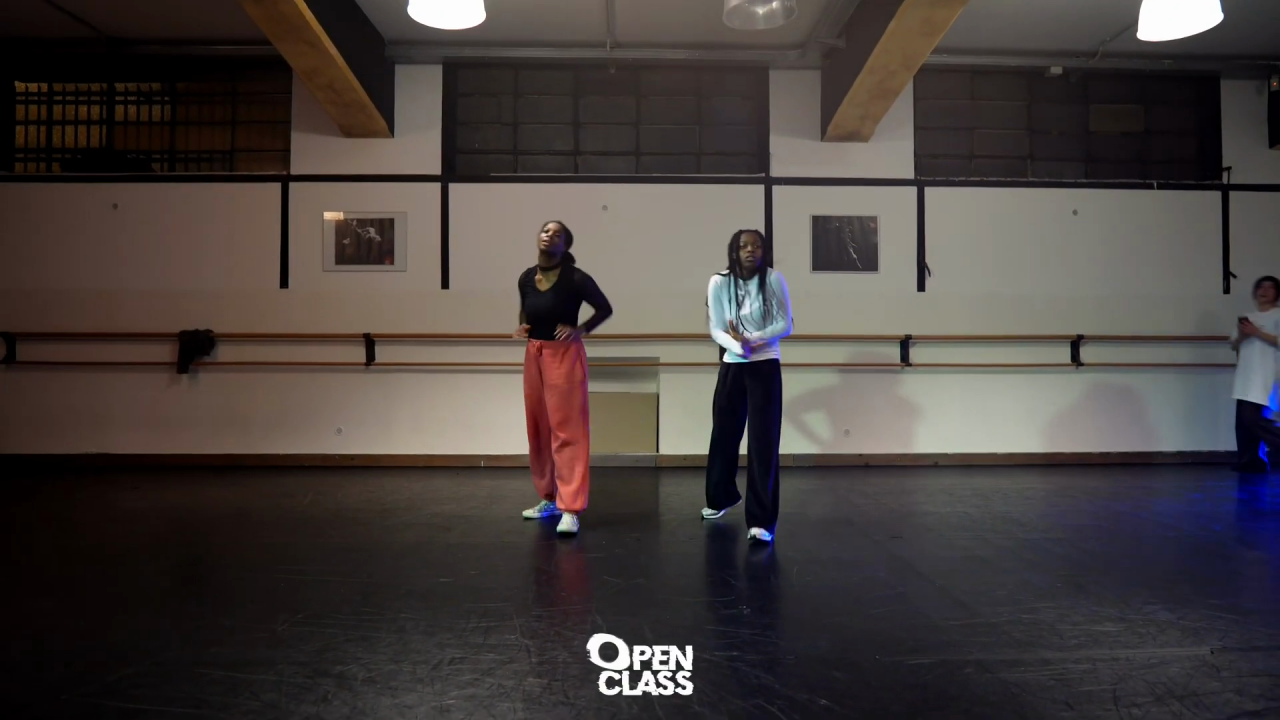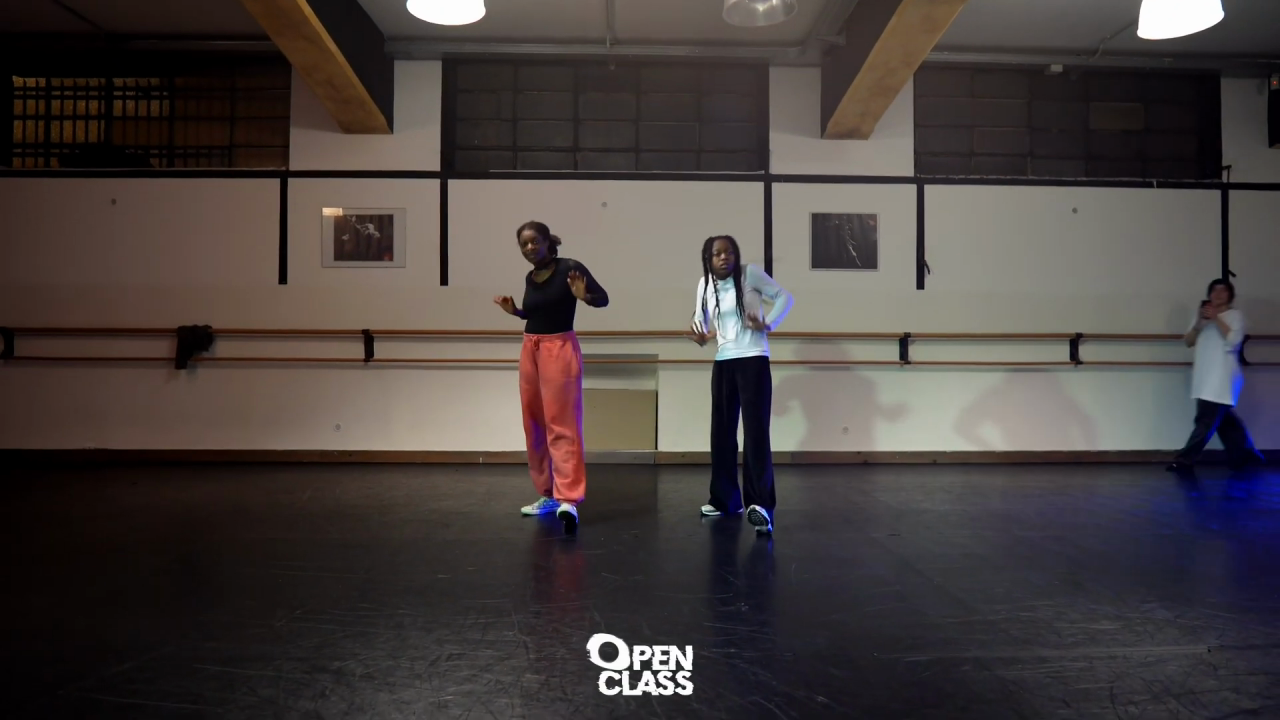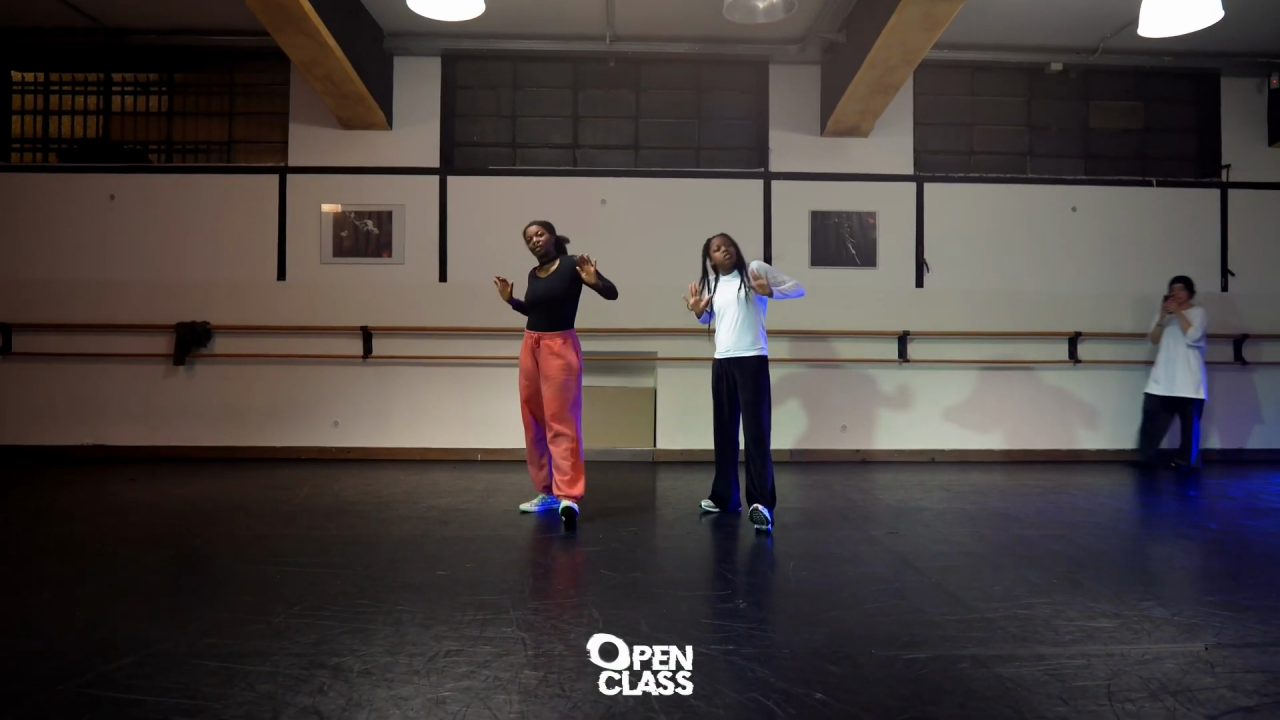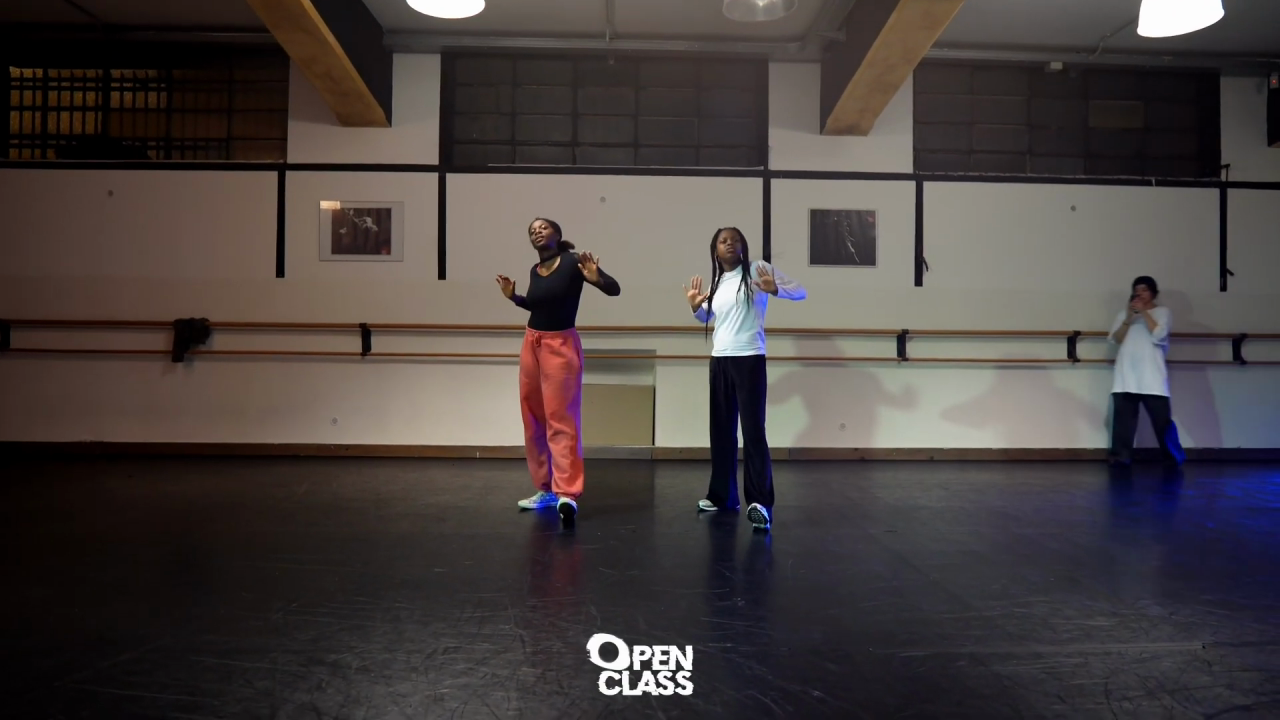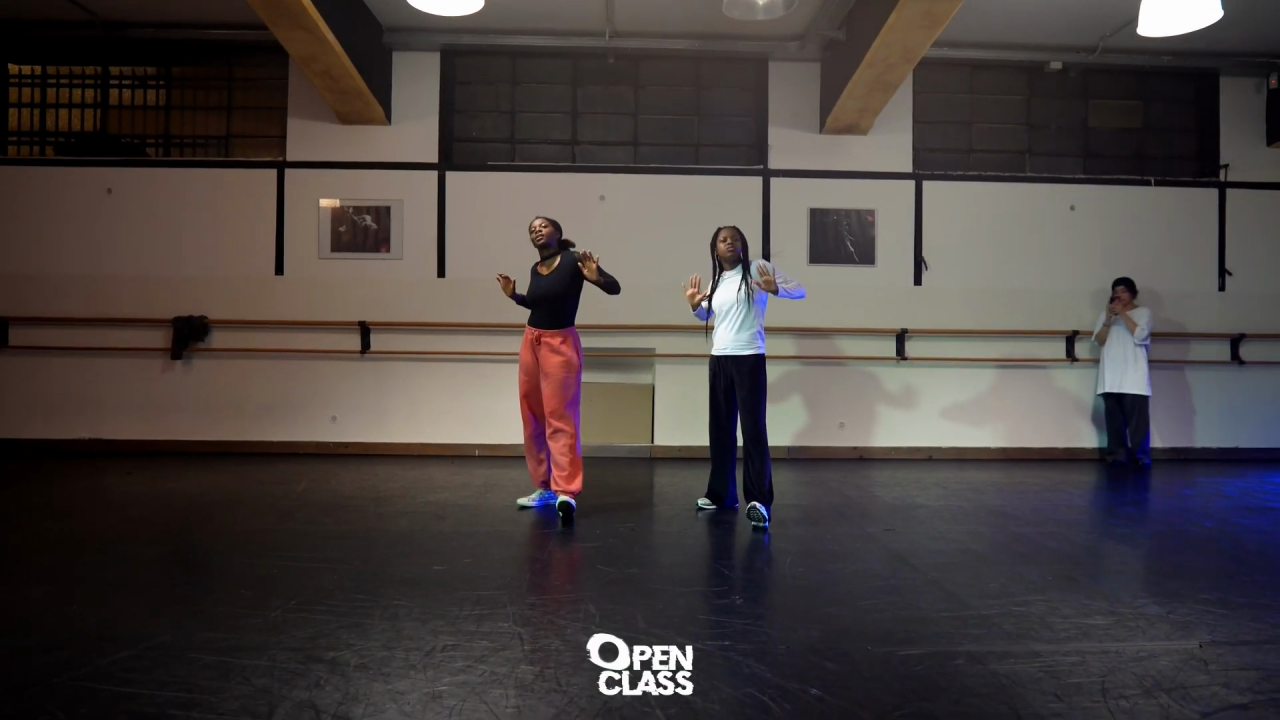
dt=0.4s
person 1, frame 1
left shoulder: (576, 279)
right shoulder: (525, 278)
left elbow: (605, 309)
left wrist: (581, 329)
right wrist: (523, 329)
left hip: (565, 356)
right hip: (534, 356)
left knee: (567, 431)
right knee: (538, 430)
left ankle: (571, 509)
right ankle: (549, 498)
person 1, frame 2
left shoulder: (569, 268)
right shoulder: (530, 278)
left elbow: (604, 299)
left wrist: (584, 295)
right wrist: (514, 310)
left hip: (560, 349)
right hip: (530, 350)
left knee: (561, 424)
right knee: (534, 425)
left ankle: (568, 499)
right ankle: (548, 494)
person 1, frame 3
left shoulder: (572, 265)
right shoulder: (533, 274)
left elbow: (612, 293)
left wrist: (594, 282)
right wrist: (510, 299)
left hip: (560, 347)
right hip: (531, 347)
left knee: (561, 421)
right knee: (534, 422)
left ankle: (568, 495)
right ankle: (546, 491)
person 1, frame 4
left shoulder: (574, 262)
right shoulder: (535, 270)
left elbow: (615, 289)
left wrist: (595, 279)
right wrist: (513, 296)
left hip: (561, 346)
right hip: (531, 345)
left knee: (561, 420)
right knee: (534, 420)
left ankle: (567, 493)
right ankle: (545, 488)
person 1, frame 5
left shoulder: (574, 260)
right shoulder: (535, 269)
left elbow: (615, 288)
left wrist: (595, 278)
right wrist: (513, 295)
left hip: (560, 344)
right hip: (531, 343)
left knee: (560, 418)
right knee: (533, 417)
left ankle: (566, 491)
right ankle: (544, 486)
person 2, frame 1
left shoulder: (773, 279)
right shoulder: (719, 283)
left elbow: (786, 324)
right elbow: (716, 328)
left wrist: (752, 340)
right wrist: (736, 346)
left hip: (765, 367)
right hip: (732, 366)
left knee: (763, 441)
right knee: (723, 434)
left ankle: (762, 521)
right ankle: (721, 497)
person 2, frame 2
left shoulder: (750, 274)
right shoulder: (705, 284)
left elbow: (785, 297)
right elbow: (702, 319)
left wrist: (768, 324)
right wrist: (701, 336)
left hip: (753, 362)
right hip: (723, 364)
left knee: (755, 432)
right knee: (722, 432)
left ankle: (761, 504)
right ankle: (724, 499)
person 2, frame 3
left shoulder: (756, 269)
right shoulder: (712, 284)
left elbow: (798, 289)
right elbow: (708, 319)
left wrist: (771, 292)
right wrist: (698, 311)
left hip: (752, 360)
right hip: (722, 361)
left knee: (756, 431)
right knee: (724, 430)
left ankle: (762, 503)
right ankle: (724, 496)
person 2, frame 4
left shoulder: (757, 269)
right shoulder: (716, 282)
left elbow: (800, 292)
right elbow: (707, 317)
left wrist: (776, 290)
right wrist: (696, 307)
left hip: (749, 359)
right hip: (719, 360)
left knee: (753, 429)
right knee: (721, 429)
left ankle: (760, 502)
right ankle: (723, 495)
person 2, frame 5
left shoulder: (758, 268)
right shoulder: (716, 280)
left elbow: (800, 291)
right elbow: (707, 315)
left wrist: (776, 289)
right wrist: (695, 306)
left hip: (750, 358)
right hip: (719, 359)
left knee: (753, 427)
right knee: (721, 427)
left ankle: (759, 499)
right ankle: (722, 493)
person 3, frame 1
right shoulder: (1248, 316)
right elbow: (1234, 345)
left wrist: (1258, 333)
right wrist: (1240, 336)
right hip: (1245, 377)
left knee: (1252, 417)
right knee: (1244, 421)
right ankle: (1252, 460)
person 3, frame 2
left shoulder: (1235, 315)
right shoulder: (1202, 315)
left elbow: (1234, 340)
right elbow: (1188, 342)
left wrist: (1216, 319)
right wrist: (1198, 323)
left hip: (1222, 376)
right hip: (1204, 376)
left knee: (1206, 419)
right knee: (1223, 418)
left ankle: (1186, 459)
right ankle: (1244, 455)
person 3, frame 3
left shoulder: (1198, 312)
right shoulder: (1164, 313)
left elbow: (1193, 336)
right elbow: (1153, 339)
left wrist: (1178, 313)
right wrist: (1162, 318)
left hip: (1188, 375)
right hip: (1163, 374)
left knee: (1189, 419)
right knee: (1151, 413)
left ankle: (1187, 459)
right ankle: (1147, 455)
person 3, frame 4
left shoulder: (1162, 312)
right shoulder: (1124, 313)
left elbow: (1159, 335)
right elbow: (1115, 339)
left wrist: (1144, 313)
right wrist: (1128, 319)
left hip: (1151, 375)
right hip: (1126, 374)
left knee: (1161, 416)
right knee: (1123, 415)
left ankle: (1174, 456)
right ankle: (1121, 455)
person 3, frame 5
left shoulder: (1143, 312)
right shoulder: (1106, 314)
left elbow: (1140, 335)
right elbow: (1099, 341)
left wrist: (1123, 314)
right wrist: (1108, 320)
left hip: (1134, 375)
right hip: (1111, 375)
left knee: (1136, 415)
right knee: (1114, 416)
left ankle: (1140, 455)
right ankle: (1117, 454)
